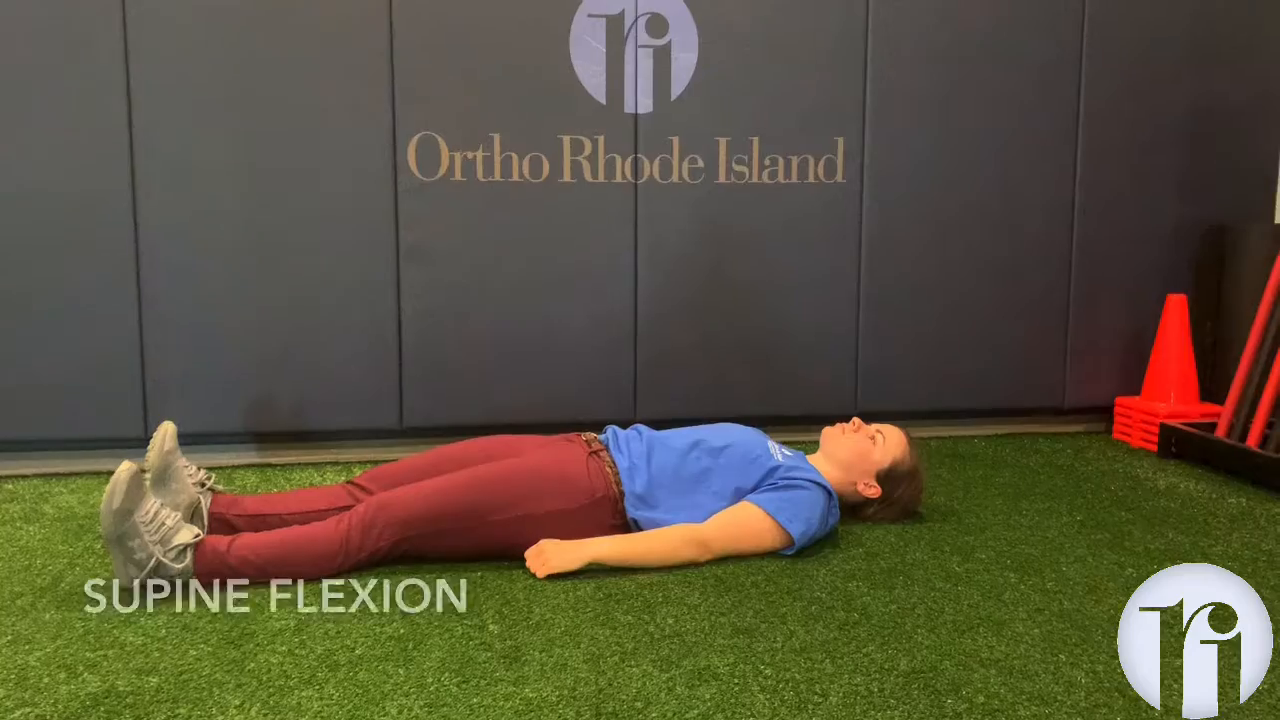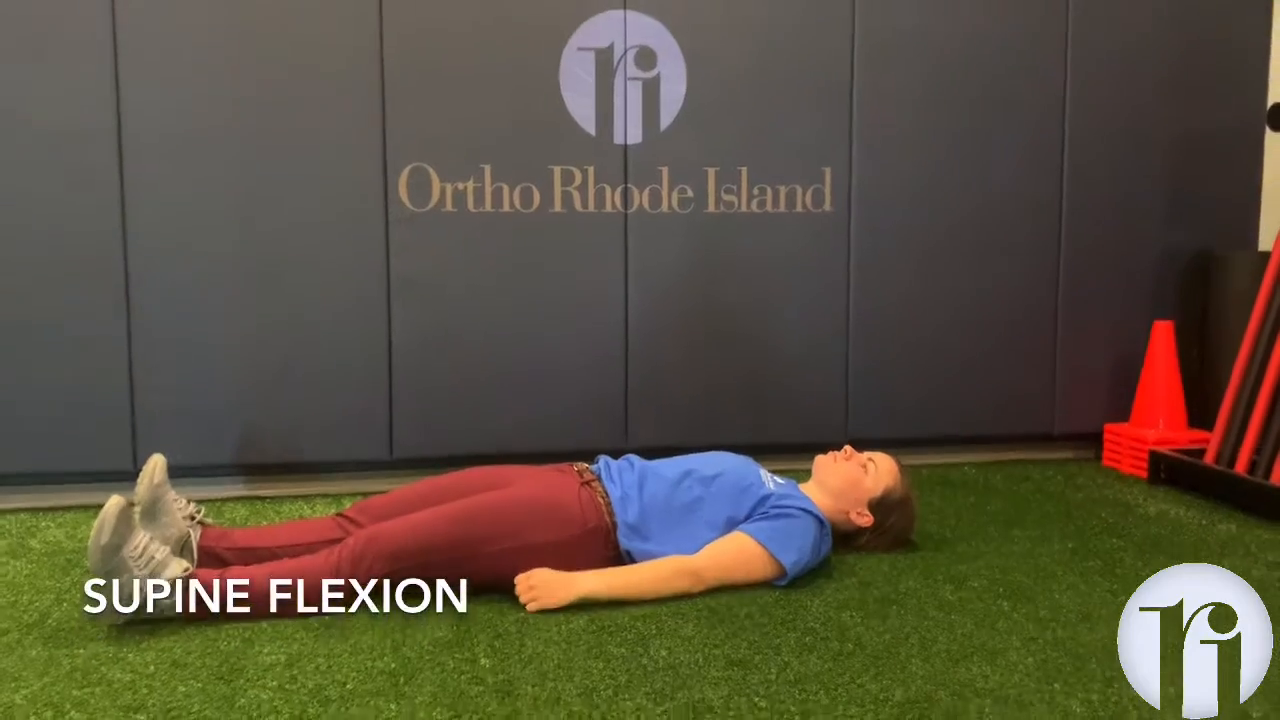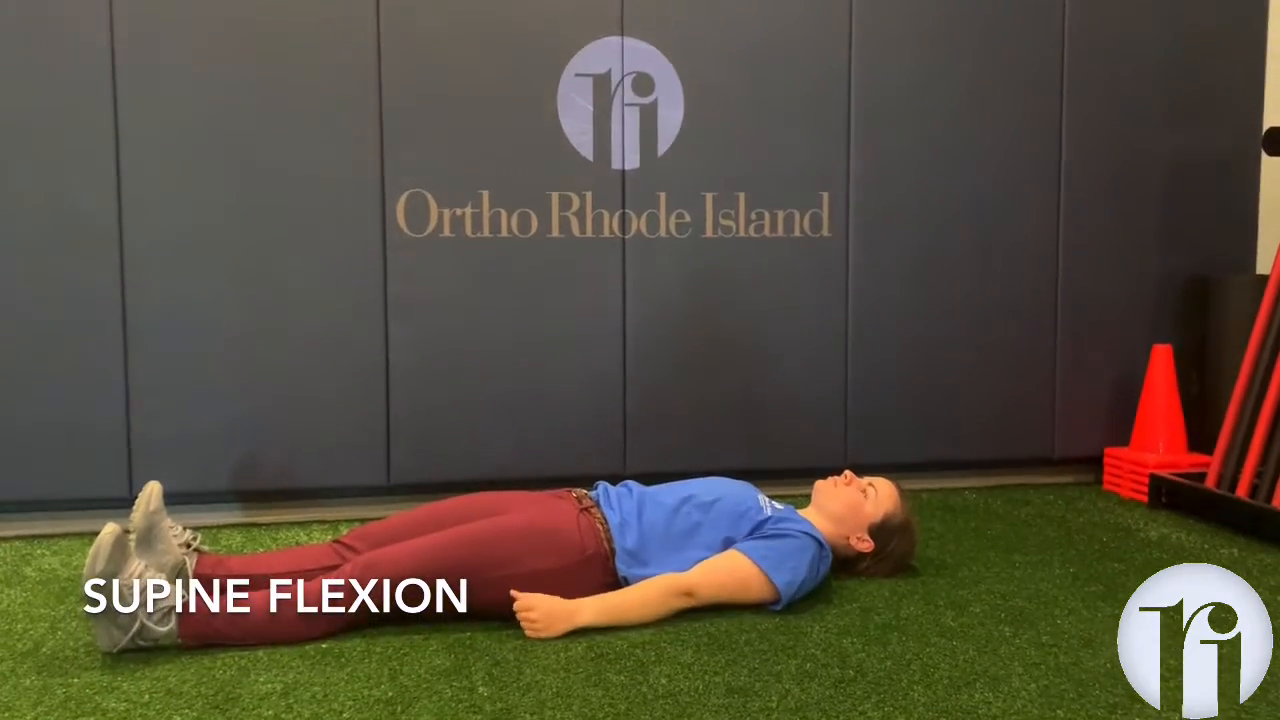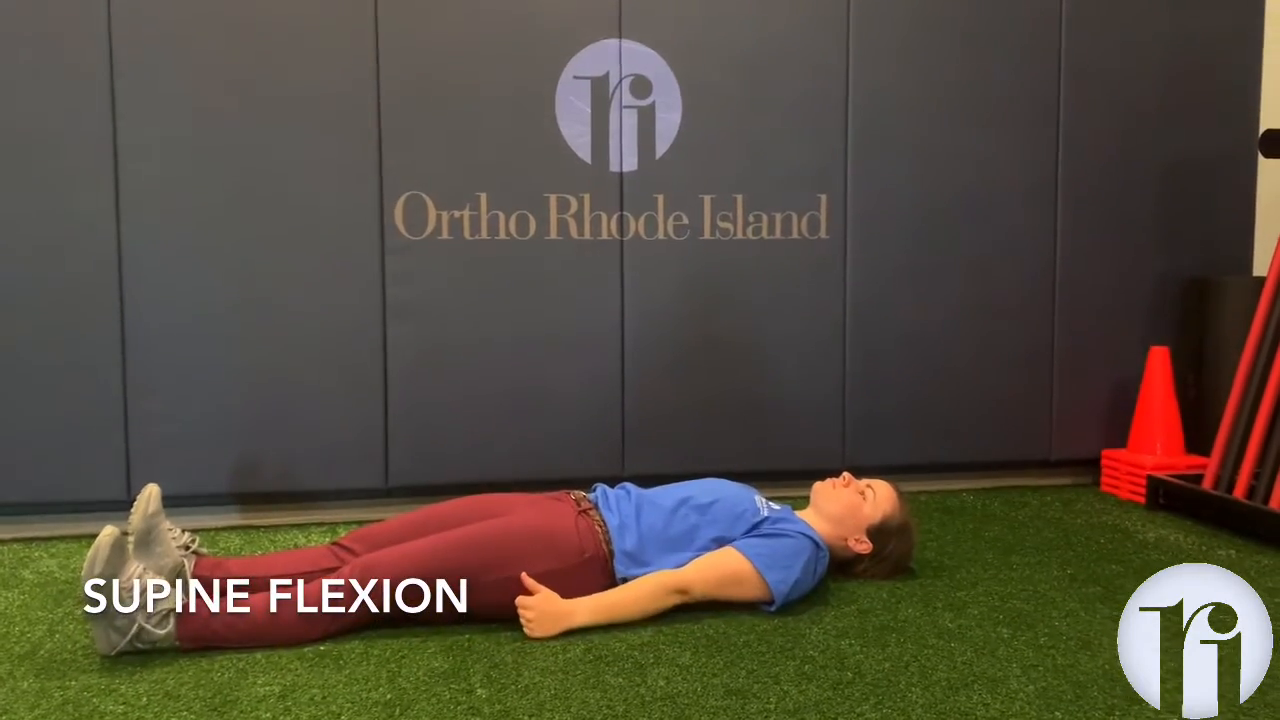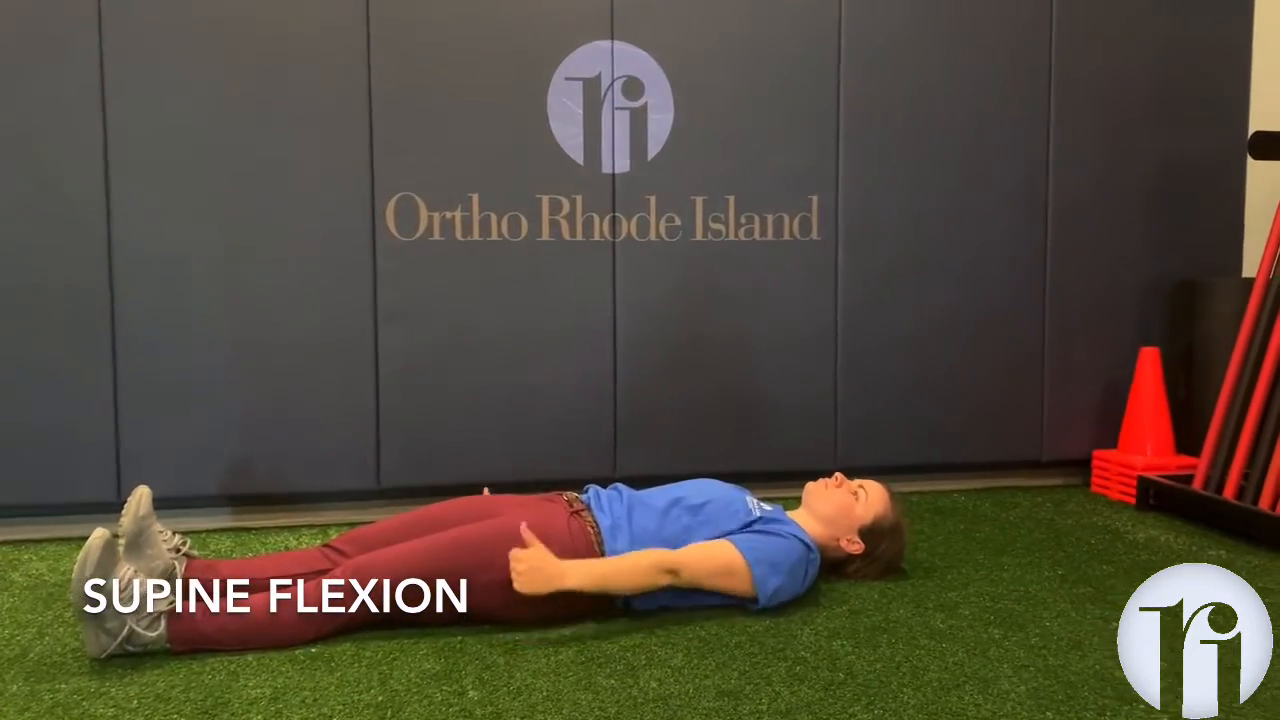
dt=0.5s
person 1, frame 1
left shoulder: (807, 502)
right shoulder: (777, 460)
left elbow: (701, 540)
left wrist: (584, 552)
left hip: (596, 497)
right hip: (587, 451)
left knee: (383, 523)
right knee: (373, 489)
left ankle: (189, 556)
right ankle: (210, 507)
person 1, frame 2
left shoulder: (800, 532)
right shoulder: (772, 488)
left elbow: (693, 572)
left wrist: (575, 586)
left hip: (589, 527)
right hip: (578, 481)
left knee: (373, 556)
right knee: (363, 521)
left ankle: (173, 589)
right ankle: (199, 539)
person 1, frame 3
left shoulder: (797, 553)
right shoulder: (770, 515)
left elbow: (687, 588)
left wrist: (572, 614)
left hip: (587, 553)
right hip: (578, 507)
left knee: (371, 582)
right knee: (360, 549)
left ankle: (168, 617)
right ankle: (193, 566)
person 1, frame 4
left shoulder: (795, 556)
right shoulder: (768, 515)
left elbow: (682, 584)
left wrist: (572, 613)
left hip: (583, 553)
right hip: (576, 509)
left knee: (367, 585)
right knee: (354, 551)
left ankle: (164, 619)
right ankle: (191, 566)
person 1, frame 5
left shoulder: (787, 556)
right shoulder: (761, 517)
left elbow: (672, 567)
left wrist: (562, 574)
right wrist: (538, 523)
left hip: (581, 551)
right hip: (570, 513)
left knee: (363, 588)
right knee: (350, 554)
left ankle: (155, 621)
right ankle: (182, 571)
